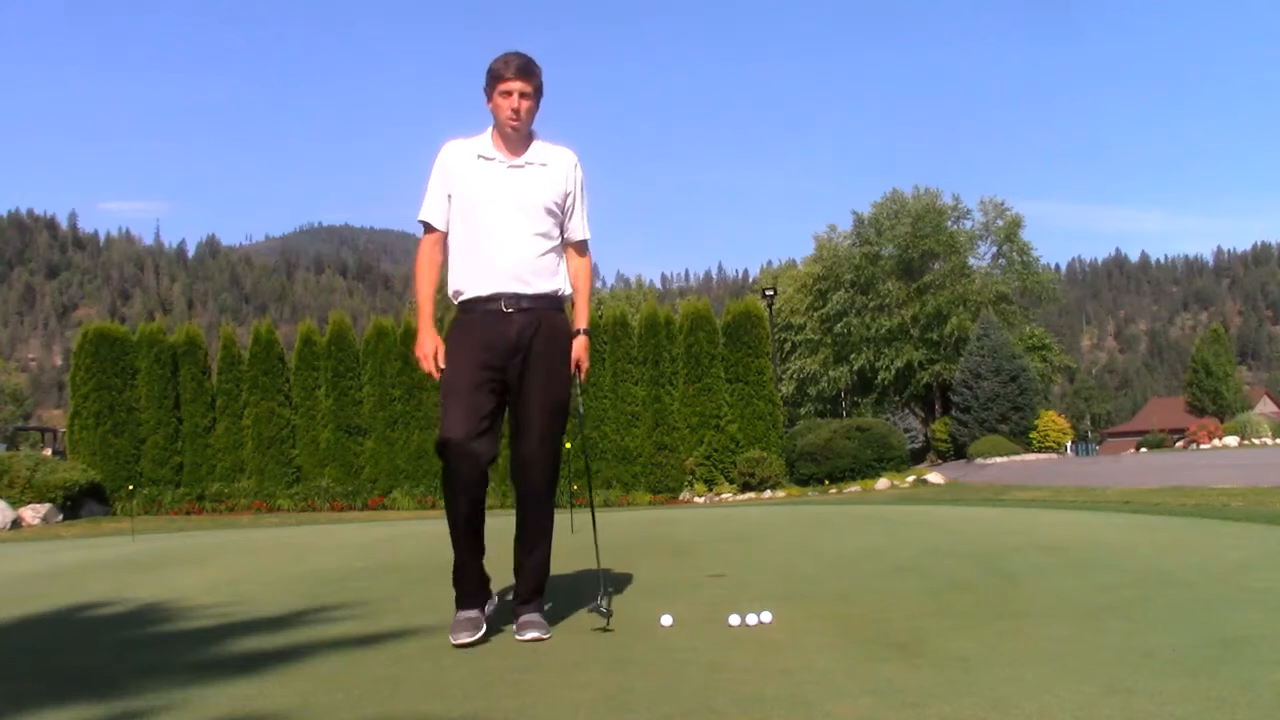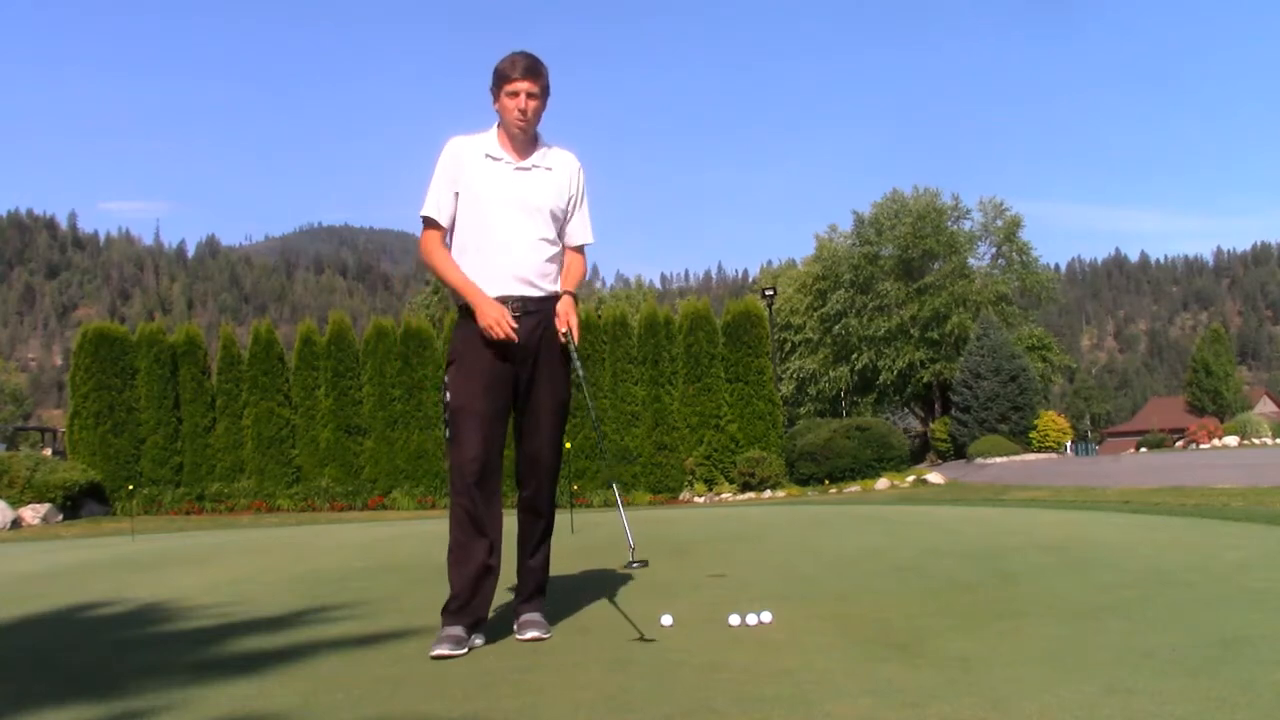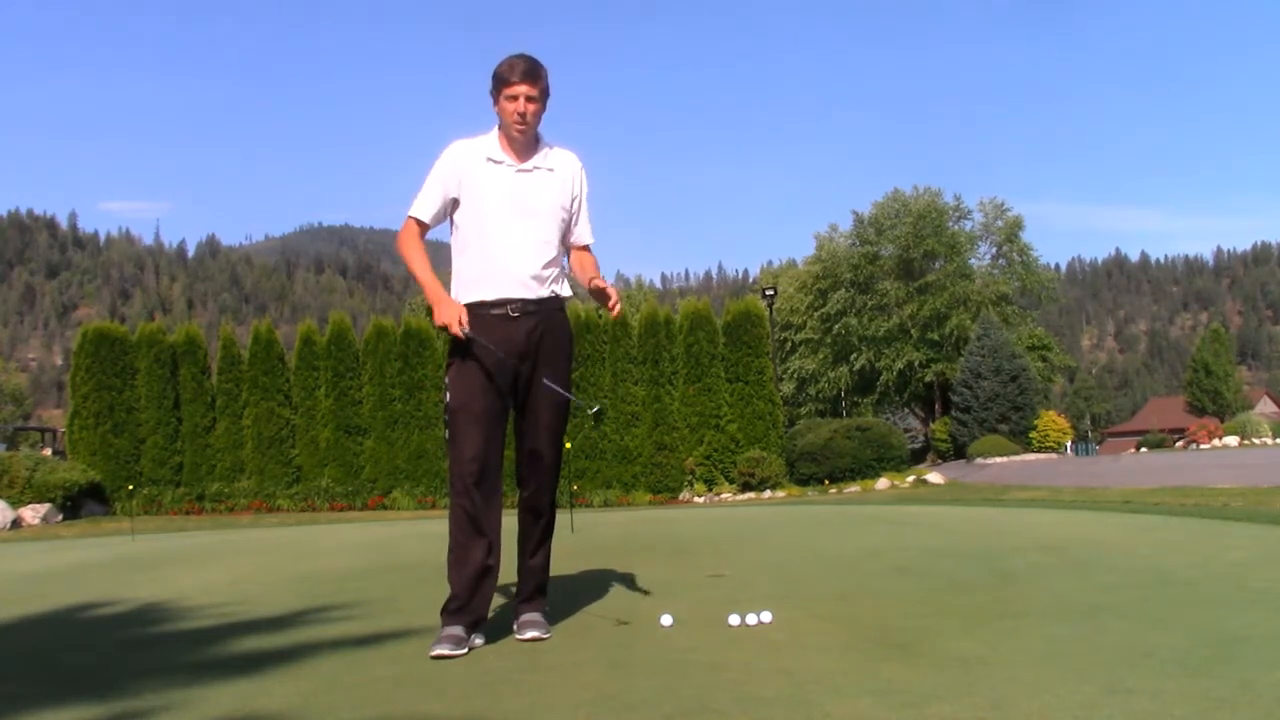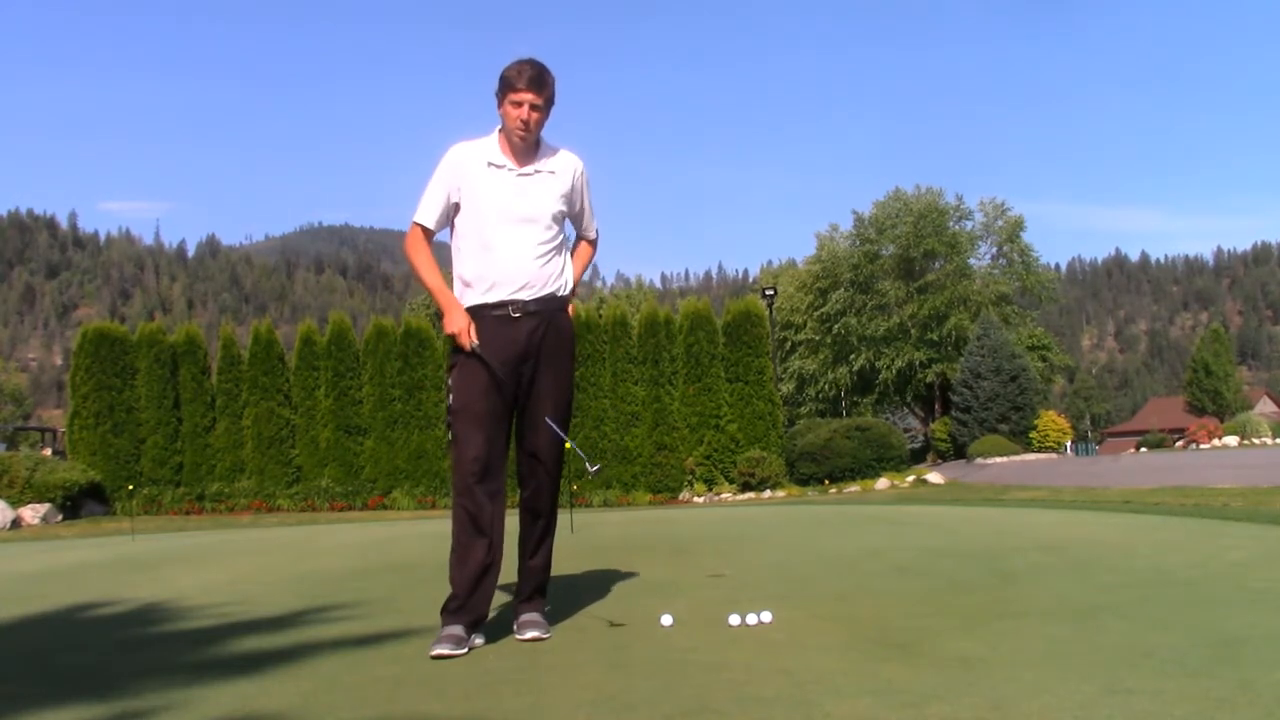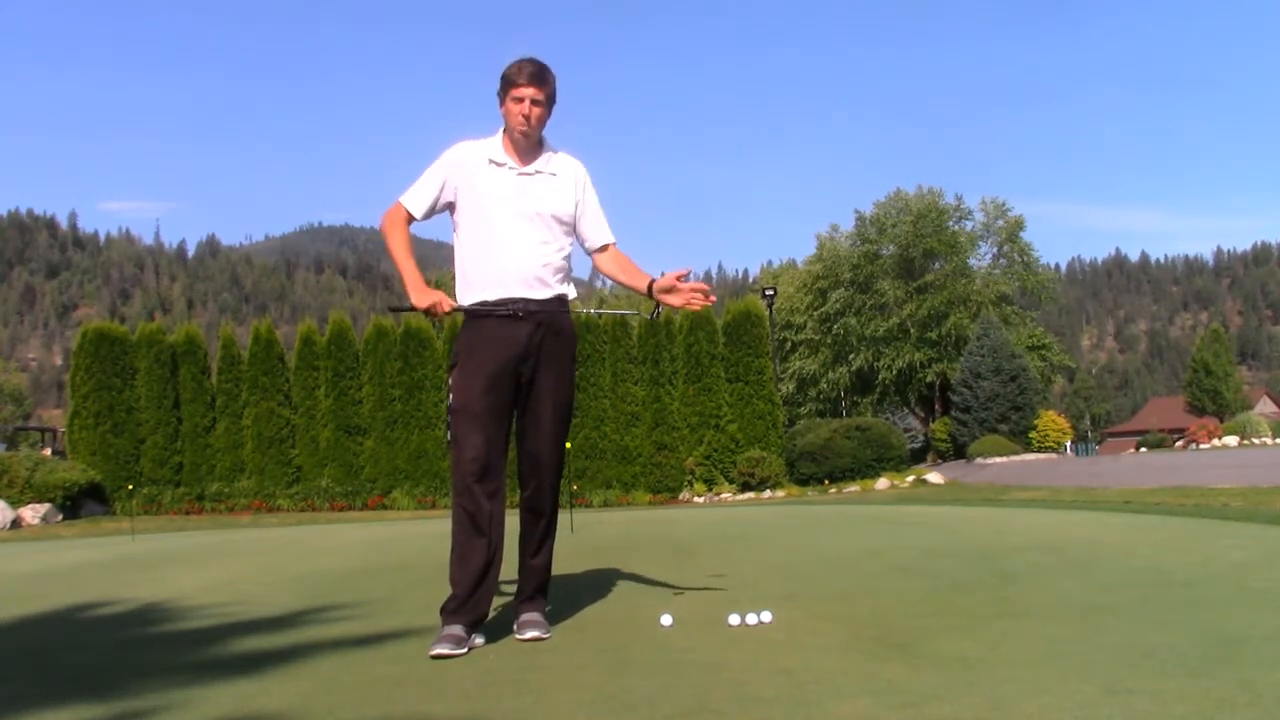
dt=0.7s
person 1, frame 1
left shoulder: (563, 164)
right shoulder: (454, 157)
left elbow: (577, 253)
right elbow: (432, 243)
left wrist: (581, 330)
right wrist: (425, 326)
left hip: (543, 322)
right hip: (476, 321)
left knee: (537, 465)
right knee: (459, 443)
left ankle: (529, 600)
right ankle: (470, 594)
person 1, frame 2
left shoulder: (566, 166)
right shoulder: (461, 153)
right elbow: (431, 242)
left wrist: (568, 295)
right wrist: (481, 300)
left hip: (543, 326)
right hip: (481, 324)
left knee: (540, 466)
right knee: (473, 466)
left ankle: (531, 602)
right ankle: (464, 614)
person 1, frame 3
left shoulder: (568, 167)
right shoulder: (461, 157)
left elbow: (579, 248)
right elbow: (410, 233)
left wrist: (597, 283)
right wrist: (437, 296)
left hip: (546, 323)
right hip: (479, 323)
left knee: (541, 467)
right knee: (472, 467)
left ankle: (531, 602)
right ankle: (463, 614)
person 1, frame 4
left shoulder: (569, 168)
right shoulder: (462, 160)
left elbow: (587, 236)
right elbow: (417, 237)
left wrist: (569, 287)
right wrist: (450, 305)
left hip: (548, 326)
right hip: (481, 325)
left knee: (542, 466)
right knee: (476, 467)
left ankle: (531, 602)
right ankle: (464, 614)
person 1, frame 5
left shoulder: (572, 172)
right shoulder: (464, 160)
left elbow: (602, 250)
right elbow: (394, 220)
left wrist: (654, 286)
right wrist: (417, 286)
left hip: (551, 325)
right hip: (485, 325)
left knee: (543, 468)
right knee: (476, 467)
left ankle: (531, 603)
right ankle: (464, 614)
